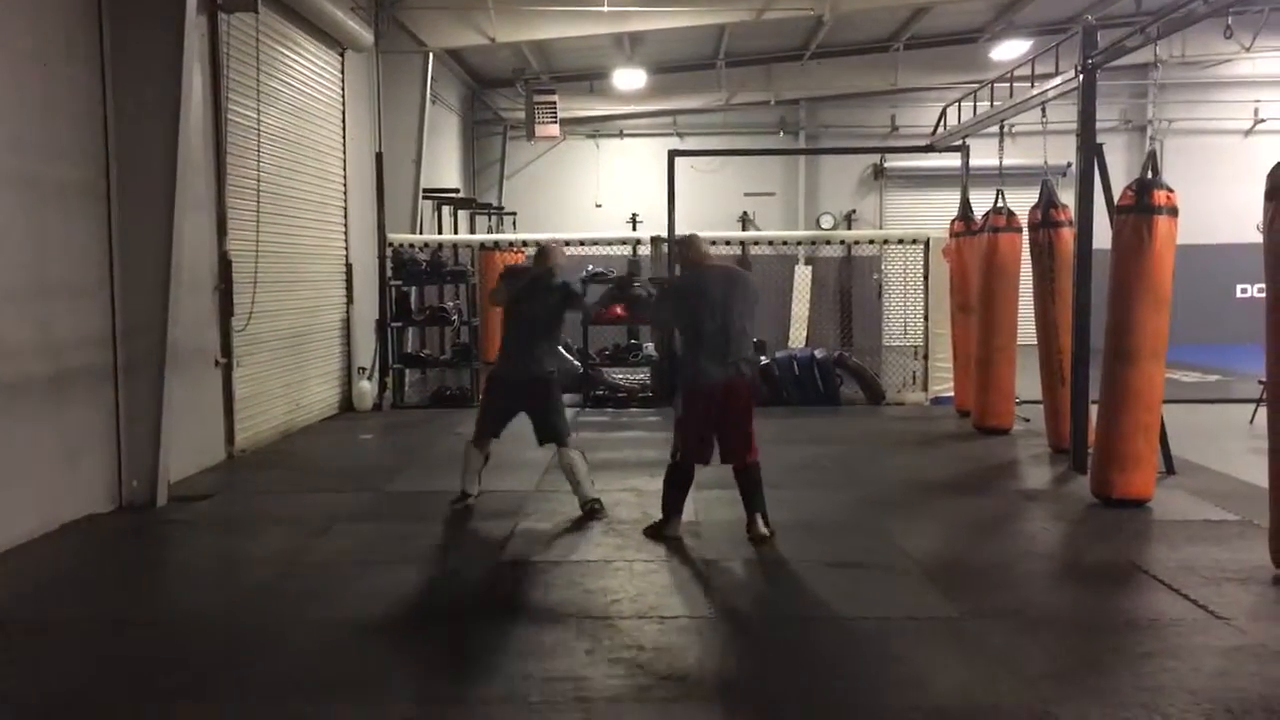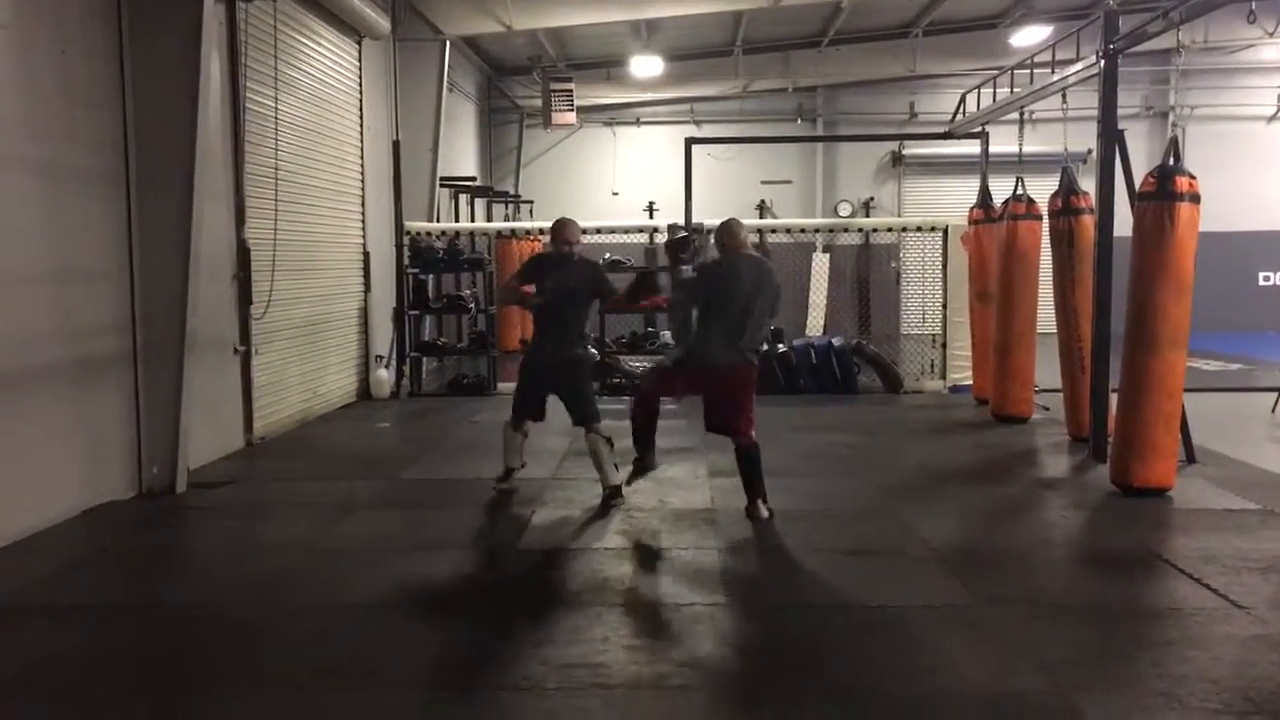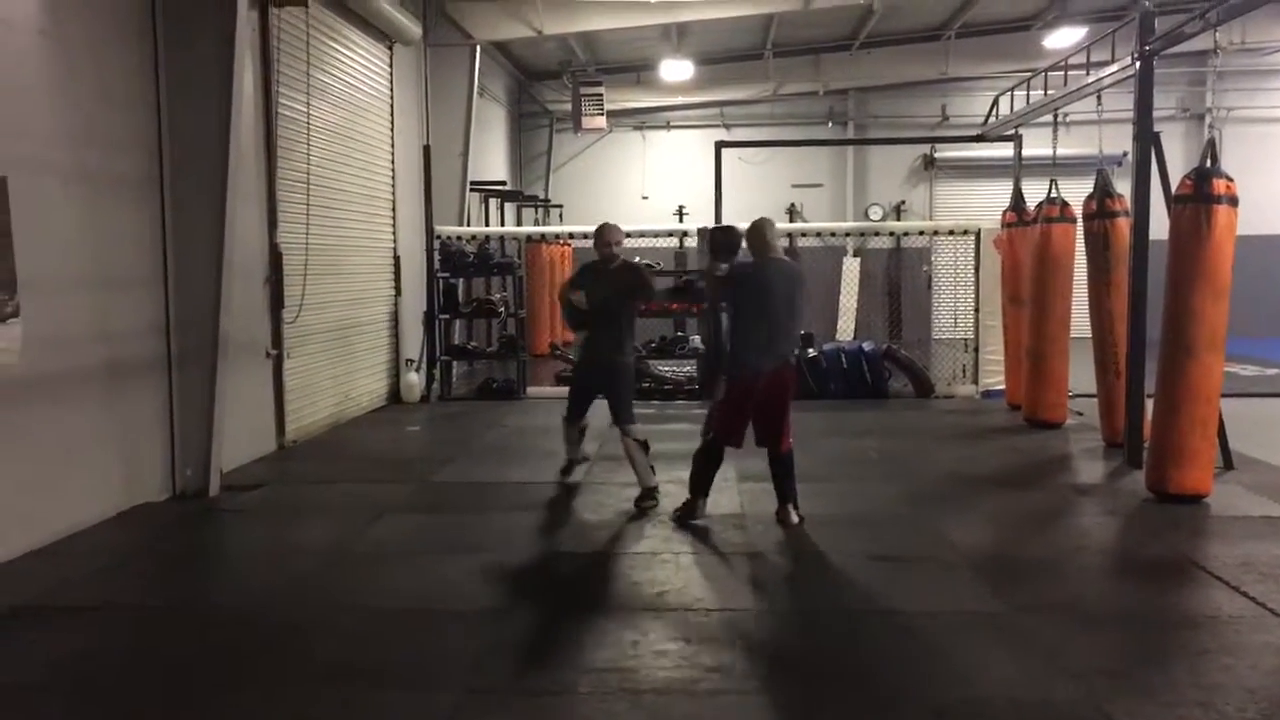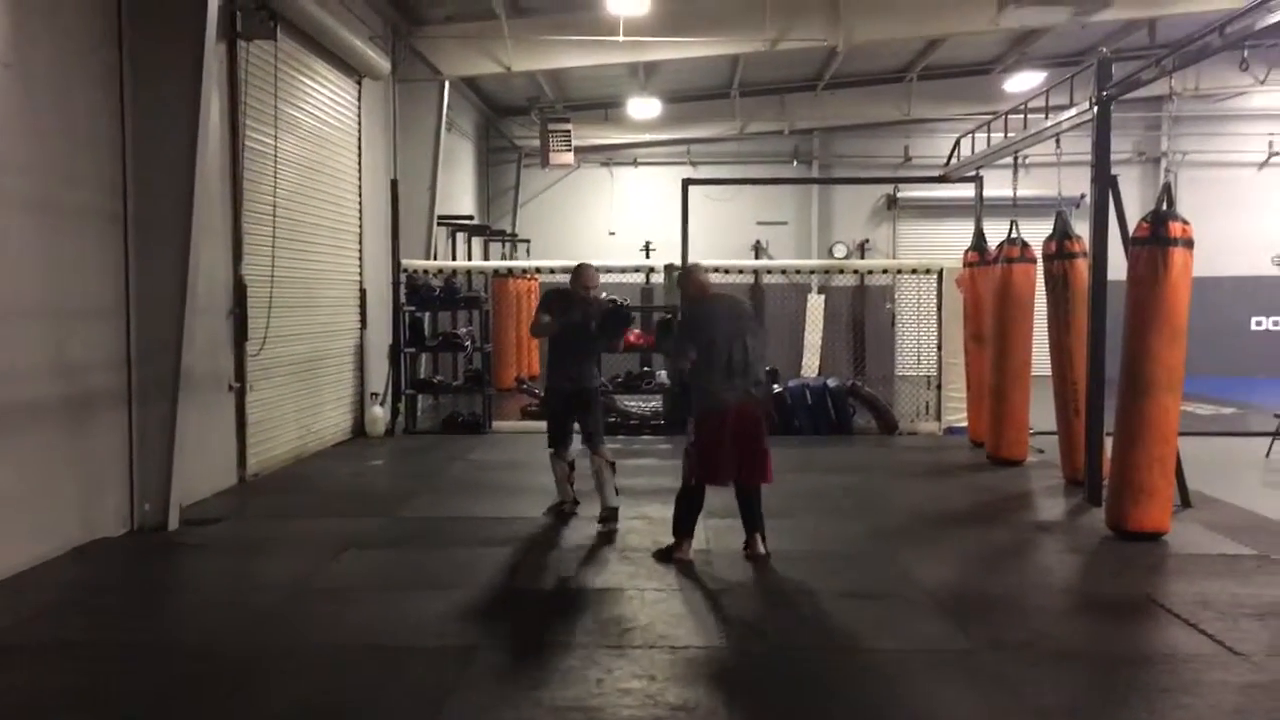
dt=0.7s
person 1, frame 1
left shoulder: (687, 283)
right shoulder: (743, 280)
left elbow: (660, 317)
left hip: (701, 378)
right hip: (740, 375)
left knee: (684, 454)
right knee: (745, 453)
left ankle: (671, 520)
right ankle: (758, 520)
person 1, frame 2
left shoulder: (718, 269)
right shoulder: (770, 274)
left elbow: (682, 298)
left hip: (705, 358)
right hip: (743, 362)
left knee: (647, 391)
right knee: (743, 433)
left ankle: (645, 457)
right ankle: (758, 503)
person 1, frame 3
left shoulder: (748, 272)
right shoulder: (795, 273)
left elbow: (719, 291)
left hip: (745, 366)
right hip: (781, 366)
left knee: (716, 436)
right knee: (780, 440)
left ankle: (697, 501)
right ankle: (788, 508)
person 1, frame 4
left shoulder: (694, 313)
right shoulder: (742, 307)
left elbow: (684, 361)
right elbow: (757, 348)
left wrist: (670, 342)
left hip: (710, 403)
right hip: (748, 399)
left knee: (695, 477)
right knee: (749, 475)
left ankle: (682, 544)
right ankle: (756, 540)
person 2, frame 1
left shoulder: (562, 288)
right shoulder: (515, 276)
left elbow: (588, 306)
right elbow: (495, 298)
right wrist: (526, 286)
left hip: (542, 375)
right hip: (507, 372)
left knee: (563, 440)
right knee: (481, 436)
left ankle: (589, 499)
right ankle: (469, 491)
person 2, frame 2
left shoulder: (590, 269)
right shoulder: (539, 264)
left elbow: (614, 300)
right elbow: (505, 295)
right wrist: (529, 298)
left hip: (574, 356)
right hip: (539, 354)
left knee: (591, 423)
right knee: (519, 418)
left ankle: (612, 484)
right ankle: (512, 467)
person 2, frame 3
left shoulder: (632, 272)
right shoulder: (589, 270)
left elbow: (656, 296)
right elbow: (566, 292)
right wrist: (574, 308)
left hip: (619, 358)
right hip: (590, 354)
left knee: (626, 425)
right knee: (573, 414)
left ankle: (650, 486)
right ankle: (573, 456)
person 2, frame 4
left shoulder: (600, 306)
right shoulder: (554, 299)
right elbow: (536, 330)
right wrist: (570, 323)
left hip: (587, 385)
right hip: (557, 385)
left knee: (596, 445)
right knee: (559, 447)
left ankle: (610, 508)
right ankle: (567, 500)
